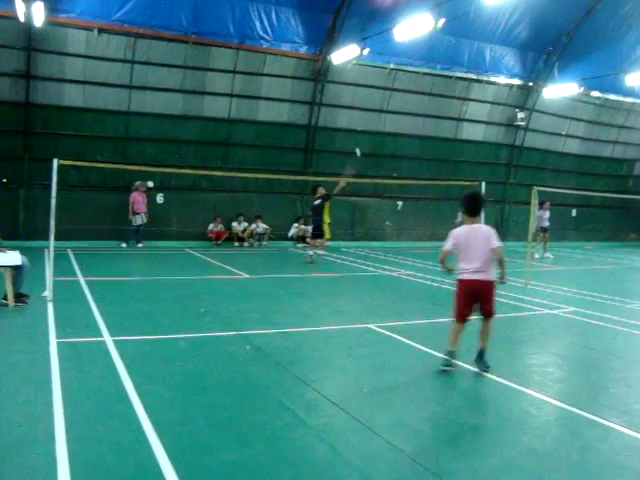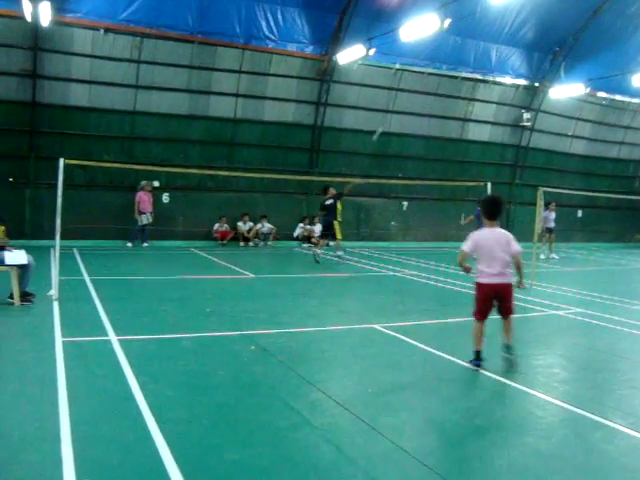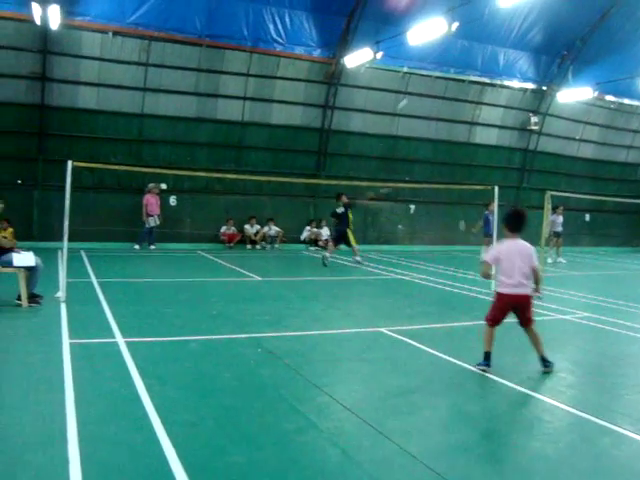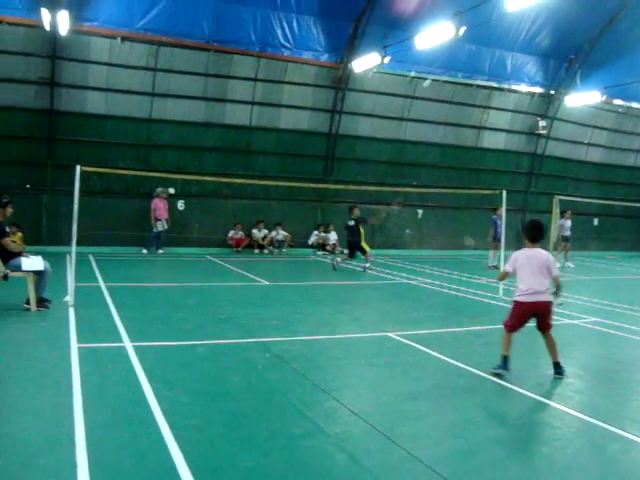
dt=0.1s
person 1, frame 1
left shoulder: (456, 233)
right shoulder: (488, 231)
left elbow: (443, 258)
right elbow: (499, 256)
left wrist: (446, 267)
right wrist: (503, 272)
left hip: (465, 282)
right hip: (486, 281)
left knee: (460, 322)
right knee: (487, 319)
left ankle: (450, 355)
right ankle: (481, 357)
person 1, frame 2
left shoulder: (475, 236)
right shoulder: (507, 236)
left elbow: (461, 260)
right elbow: (518, 261)
left wrist: (466, 268)
right wrist: (521, 278)
left hip: (484, 283)
right hip: (505, 283)
left knee: (479, 320)
right knee: (506, 317)
left ankle: (478, 357)
right ankle: (508, 347)
person 1, frame 3
left shoulder: (498, 247)
right shoulder: (528, 248)
left elbow: (485, 272)
right elbow: (536, 274)
left wrist: (488, 276)
right wrist: (537, 287)
left hip: (504, 294)
right hip: (524, 295)
left knee: (490, 324)
right knee: (529, 328)
left ankle: (487, 360)
right ankle: (544, 361)
person 1, frame 4
left shoulder: (517, 256)
right shoulder: (547, 257)
left elbow: (501, 277)
right elbow: (557, 281)
left wrist: (509, 271)
right wrist: (557, 292)
left hip: (523, 302)
right hip: (544, 302)
left knee: (508, 329)
right knee: (546, 332)
left ankle: (504, 364)
right ankle: (557, 367)
